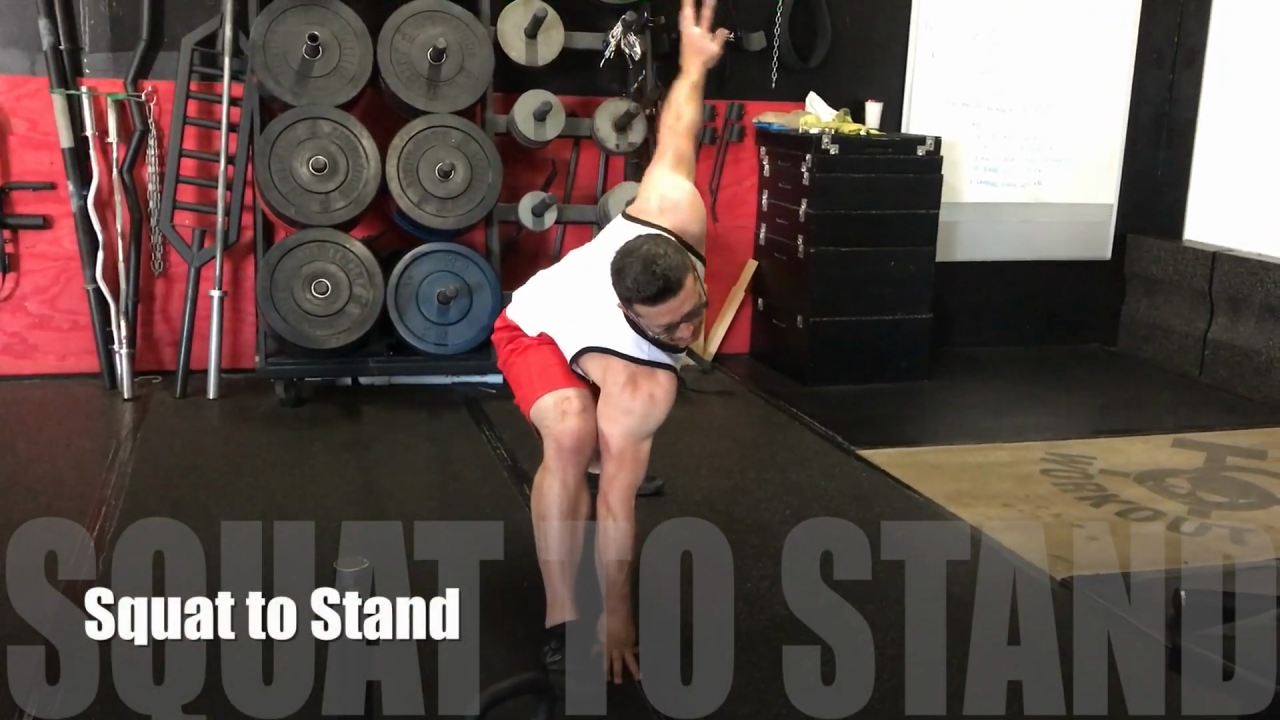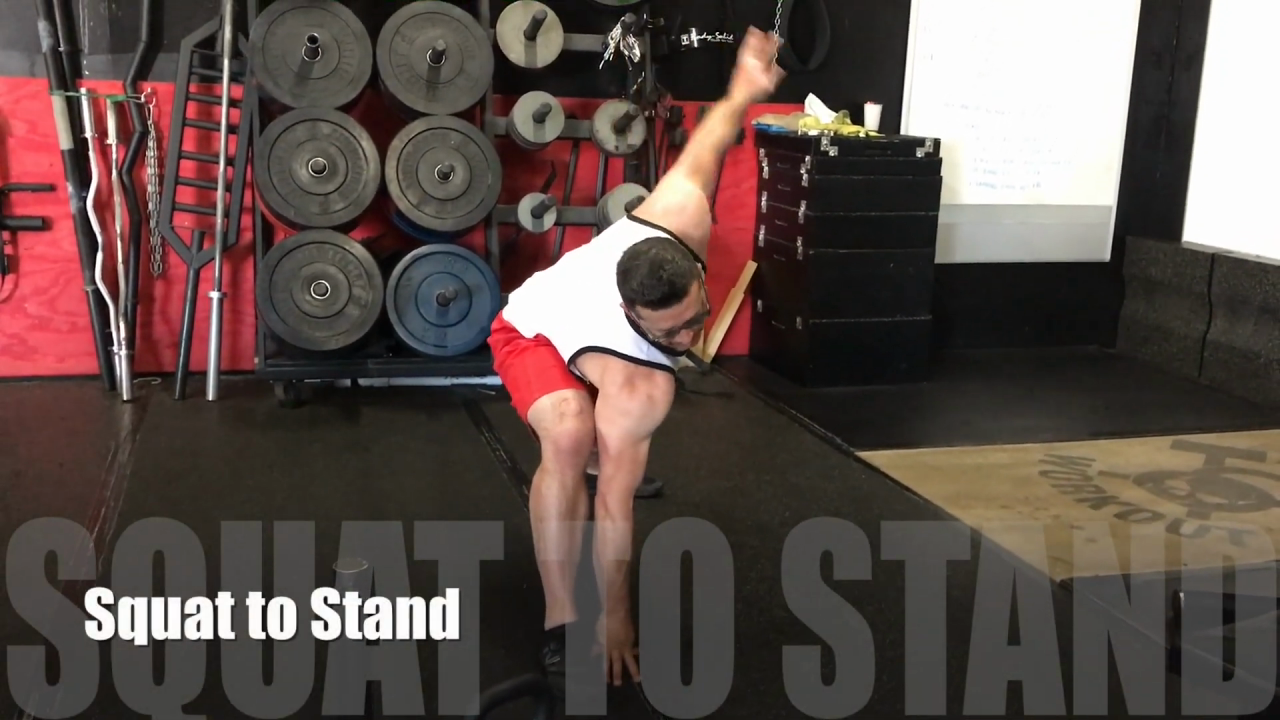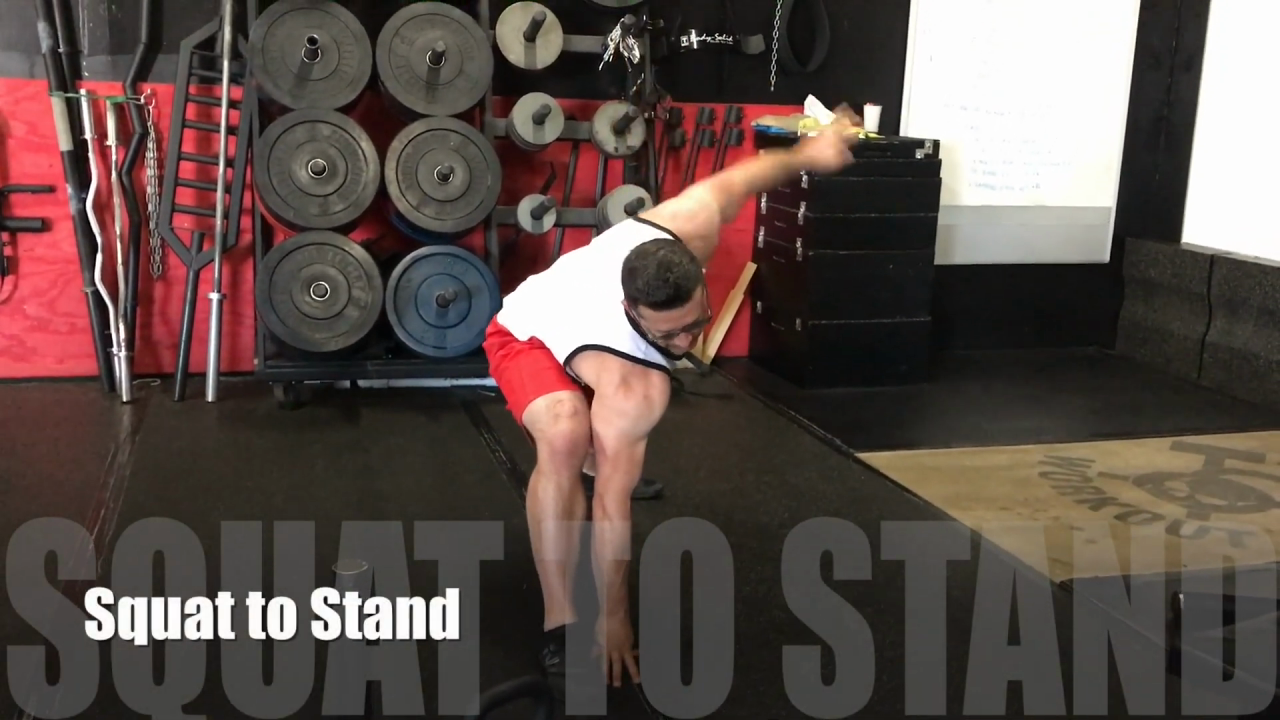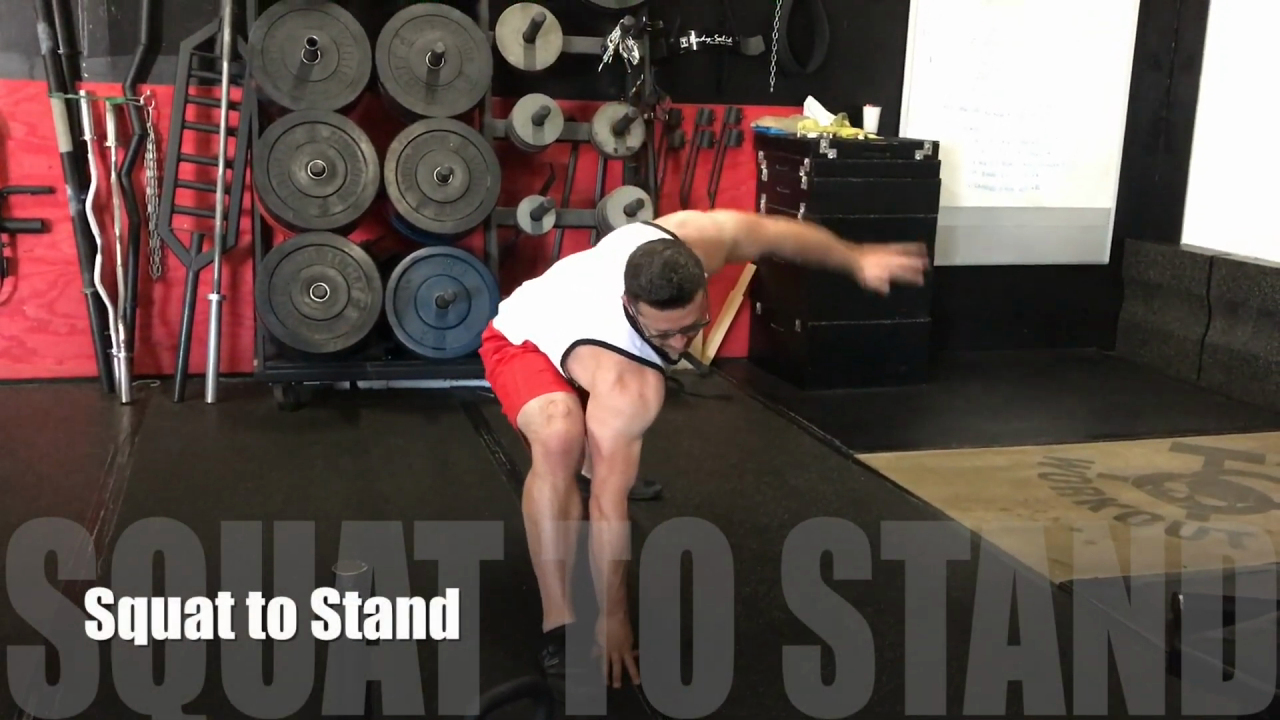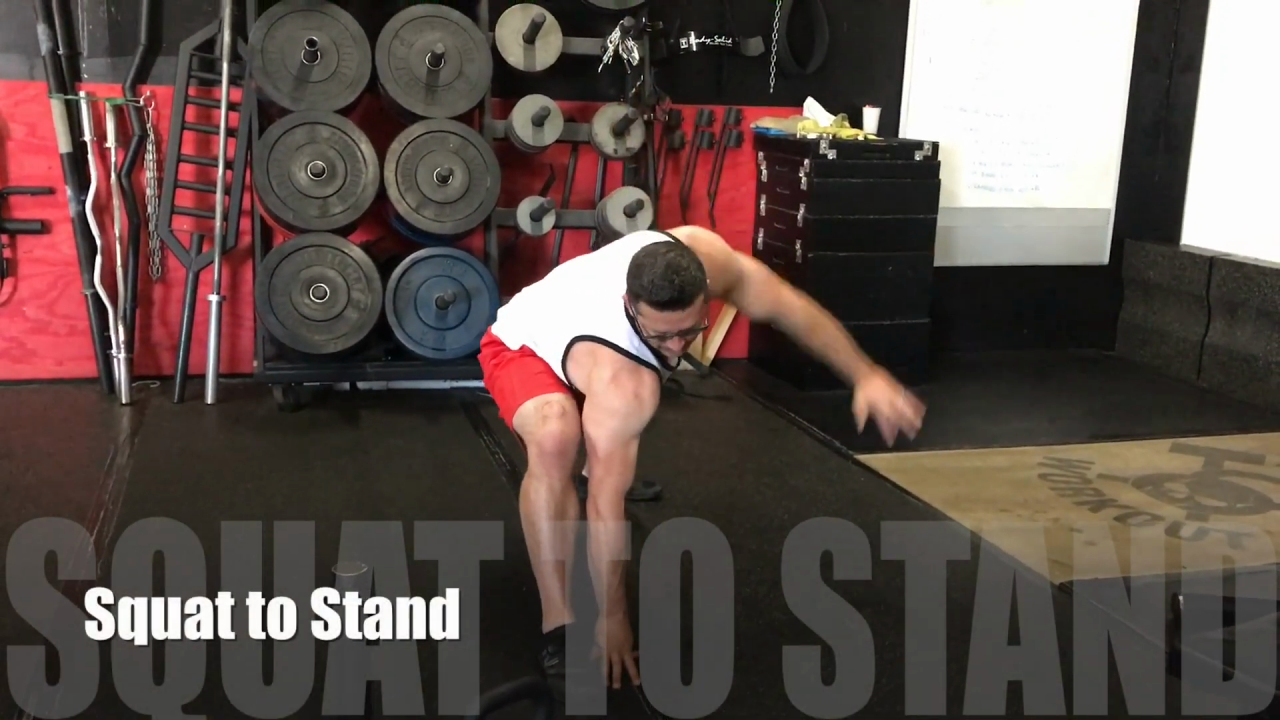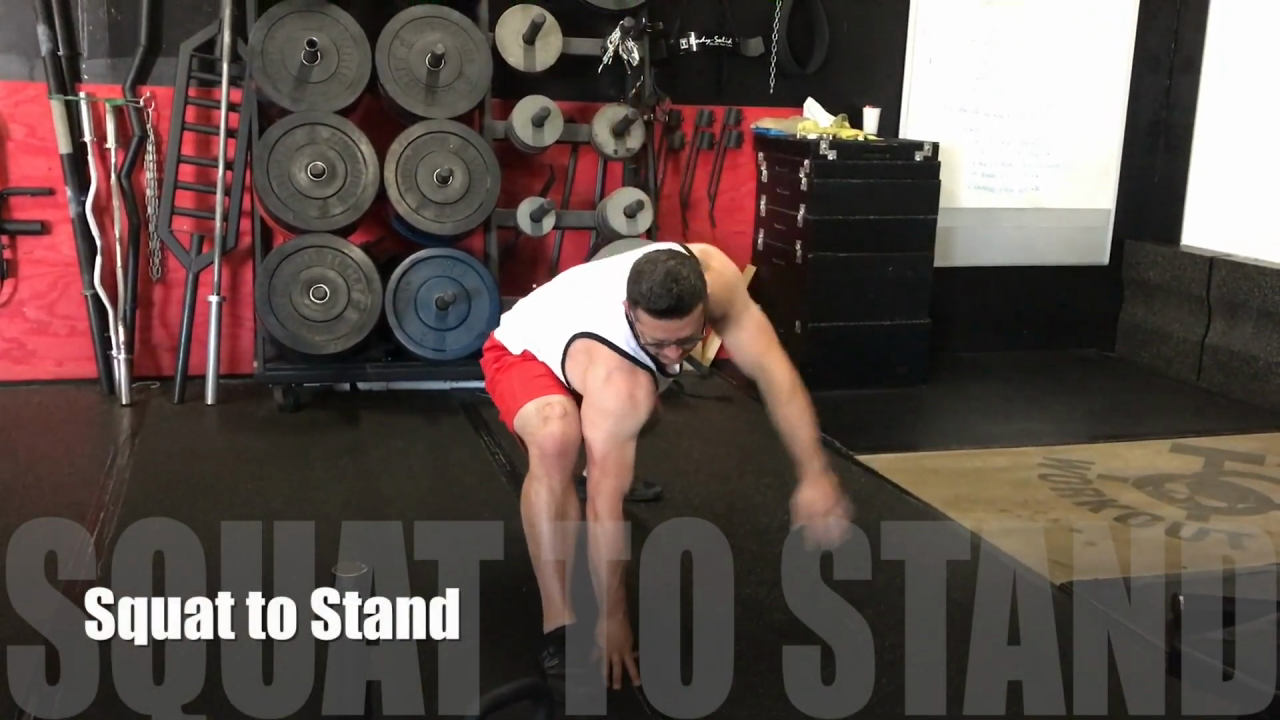
dt=0.1s
person 1, frame 1
left shoulder: (671, 223)
right shoulder: (640, 380)
left elbow: (676, 140)
right elbow: (616, 502)
left wrist: (692, 62)
right wrist: (617, 619)
left hip: (570, 300)
right hip: (528, 331)
right knee: (570, 439)
right ankle: (562, 620)
person 1, frame 2
left shoulder: (677, 225)
right shoulder: (638, 384)
left elbow: (701, 153)
right elbow: (614, 503)
left wrist: (744, 91)
right wrist: (616, 618)
left hip: (574, 294)
right hip: (531, 331)
right knee: (570, 440)
right ankle: (563, 620)
person 1, frame 3
left shoulder: (682, 232)
right shoulder: (632, 387)
left elbow: (726, 182)
right elbow: (613, 505)
left wrist: (807, 155)
right wrist: (614, 620)
right hip: (525, 338)
right knee: (566, 442)
right ankle: (561, 623)
person 1, frame 4
left shoulder: (685, 242)
right shoulder: (626, 379)
left elbow: (760, 231)
right elbow: (606, 504)
left wrist: (857, 259)
right wrist: (614, 619)
left hip: (570, 308)
right hip: (521, 338)
right knee: (559, 433)
right ankle: (558, 624)
person 1, frame 5
left shoulder: (691, 254)
right shoulder: (623, 378)
left elbow: (782, 304)
right elbow: (607, 497)
left wrist: (864, 374)
right wrist: (615, 620)
left hip: (582, 318)
right hip: (521, 346)
right knee: (556, 440)
right ankle: (559, 624)
person 1, frame 6
left shoulder: (707, 271)
right shoulder: (615, 381)
left elbow: (772, 368)
right elbow: (605, 504)
left wrist: (814, 474)
right wrist: (613, 622)
right hip: (522, 351)
right knee: (554, 443)
right ankle: (557, 625)
